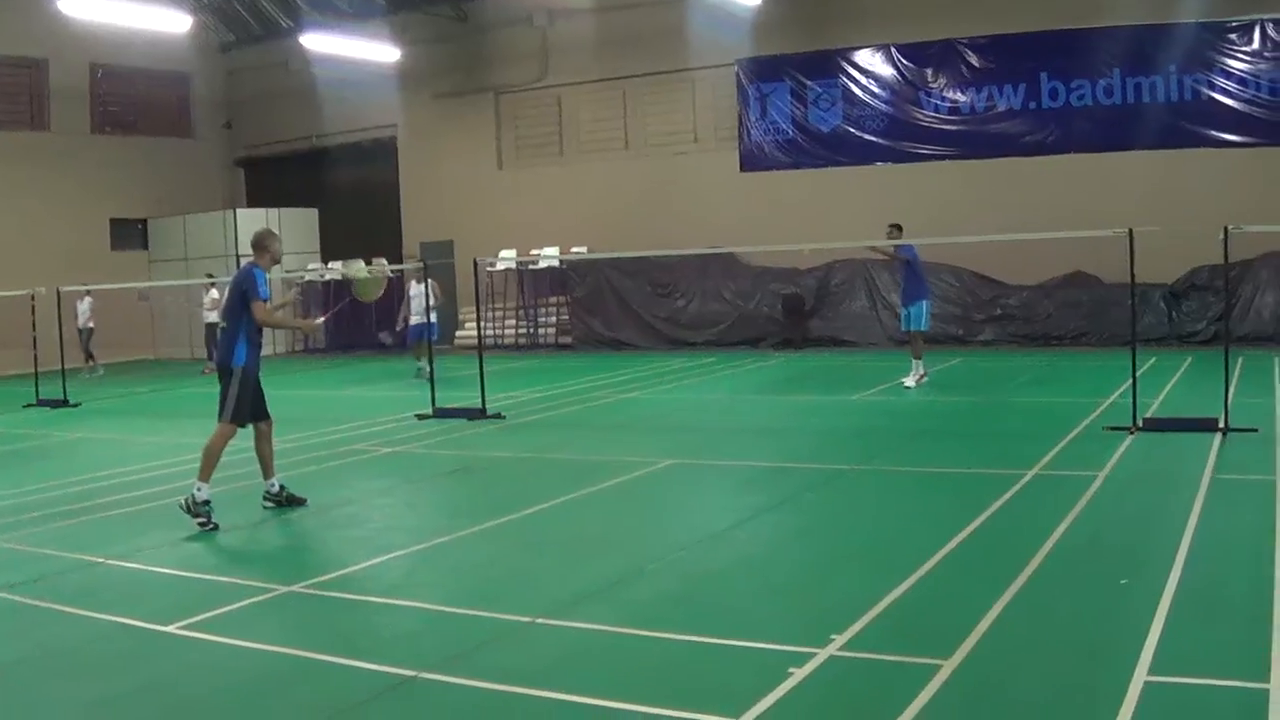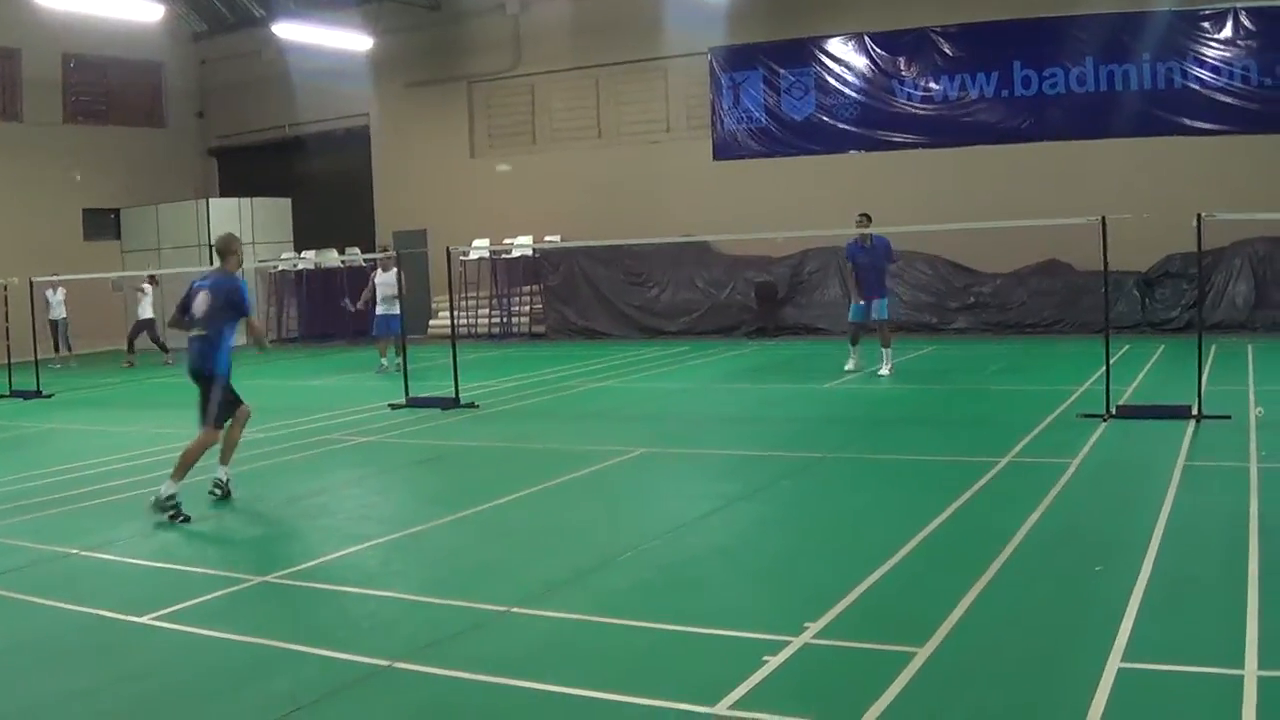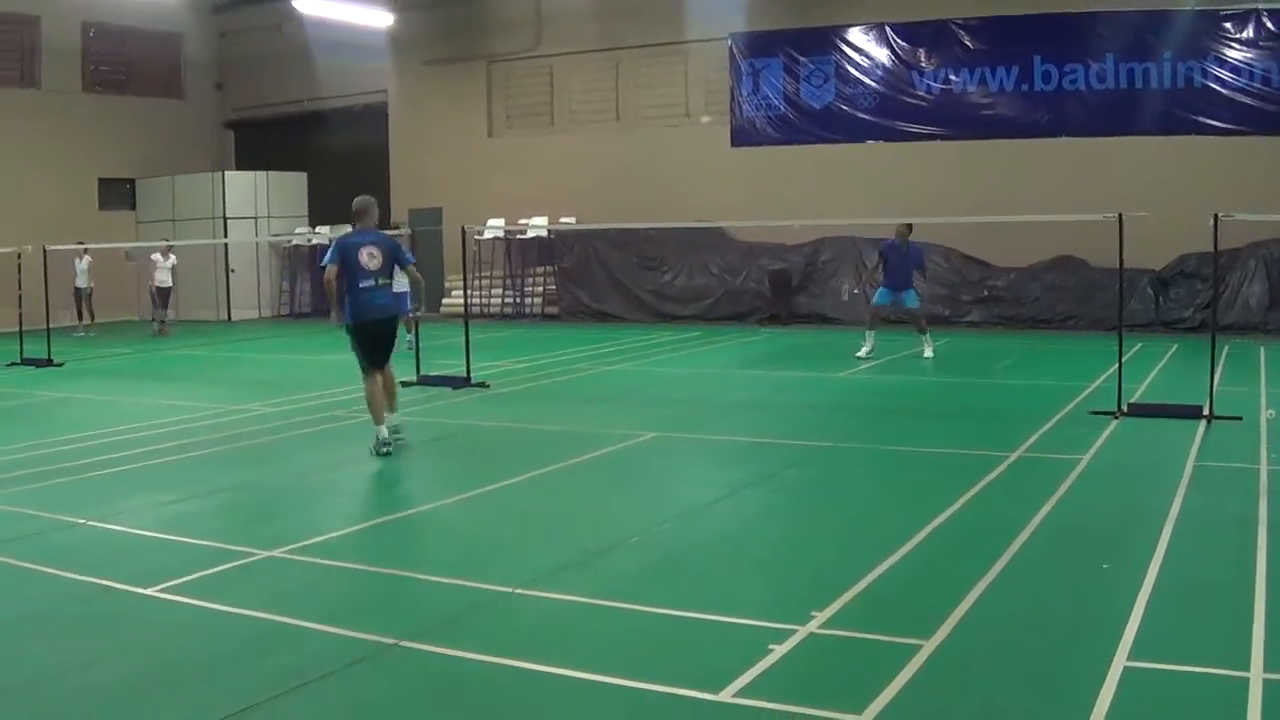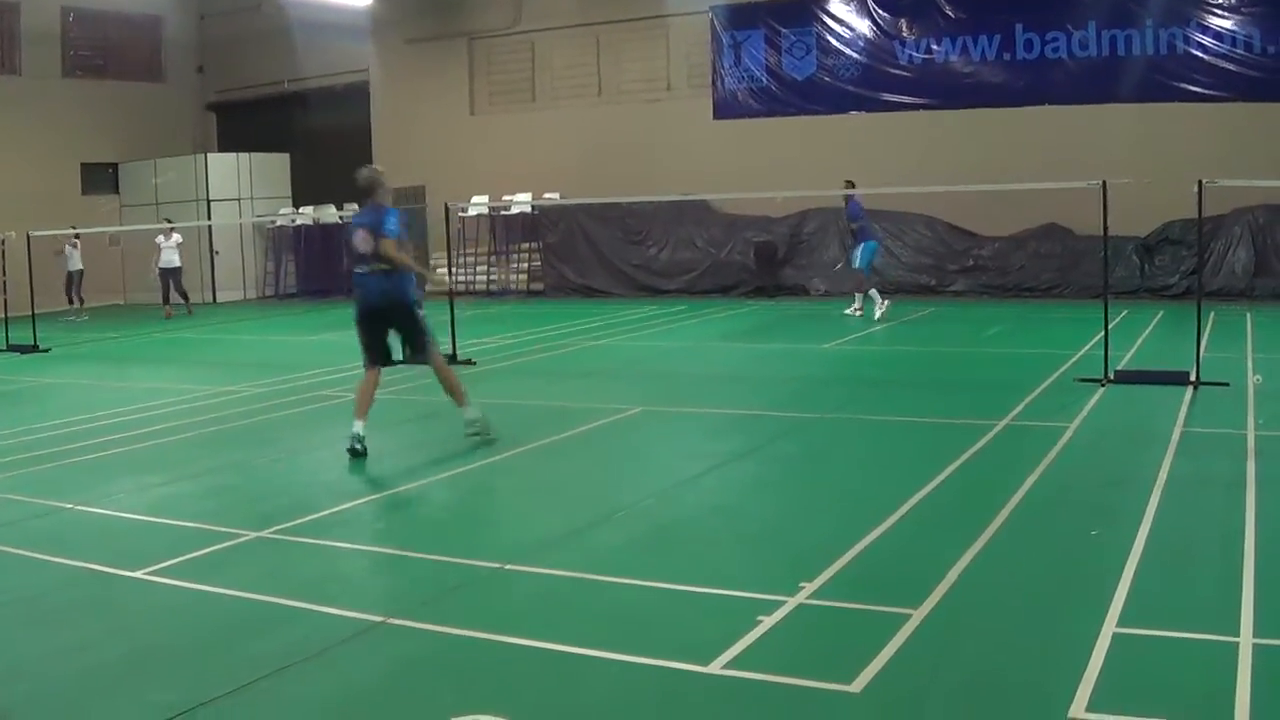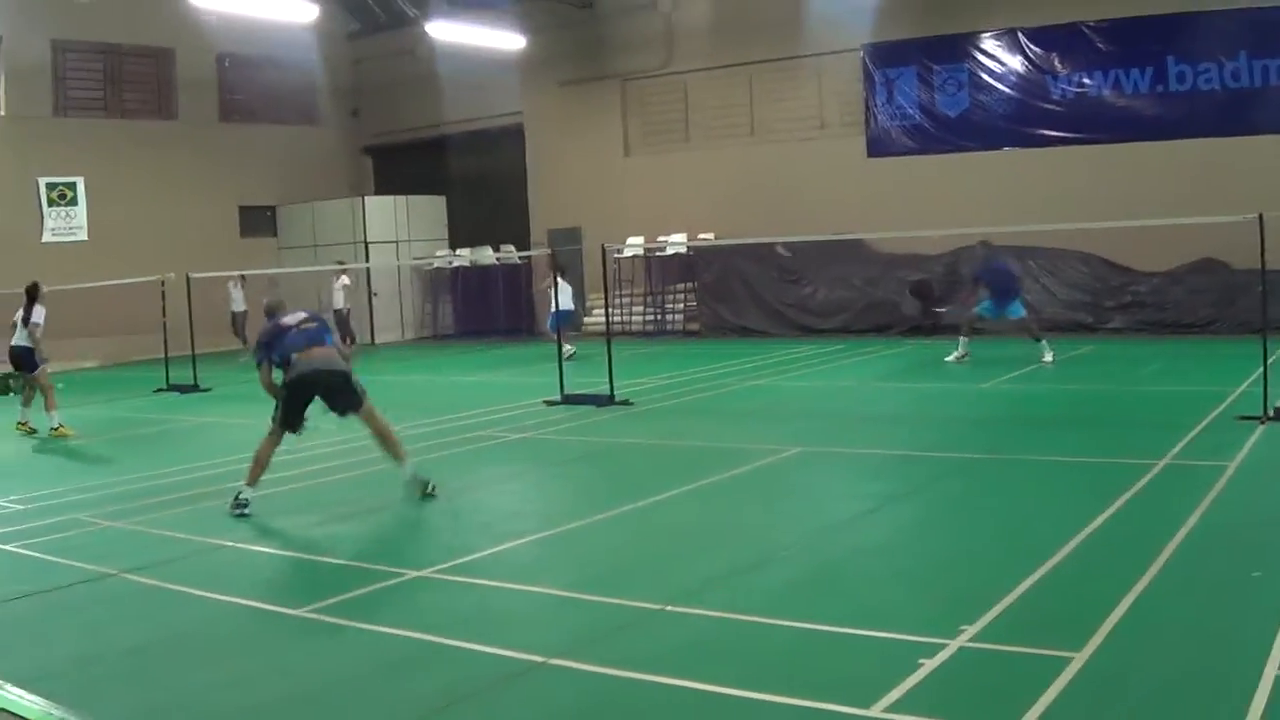
dt=1s
person 1, frame 1
left shoulder: (249, 274)
right shoulder: (254, 274)
right elbow: (261, 317)
left wrist: (282, 304)
right wrist: (300, 324)
left hip: (244, 361)
right hip: (238, 361)
left knee: (263, 424)
right knee: (227, 427)
left ankle: (272, 490)
right ankle: (198, 497)
person 1, frame 2
left shoulder: (200, 283)
right shoulder: (234, 285)
left elbow: (174, 322)
right elbow: (254, 329)
right wrist: (261, 342)
left hip: (204, 363)
right hip: (213, 366)
left knee: (241, 413)
right knee: (211, 435)
left ankle: (221, 478)
right ankle: (166, 495)
person 1, frame 3
left shoulder: (342, 243)
right shoulder: (389, 242)
left elbow: (329, 278)
right elbow: (415, 277)
left wrist: (336, 309)
left hip: (359, 316)
right hip: (389, 312)
left knee: (371, 374)
right knee: (383, 367)
left ankle: (382, 436)
right ankle: (393, 424)
person 1, frame 4
left shoulder: (358, 219)
right shoulder: (386, 214)
right elbow: (389, 250)
right wrist: (418, 270)
left hip: (366, 305)
right hip: (395, 299)
left knee: (372, 370)
right knee: (433, 358)
left ankle: (357, 433)
right ankle: (471, 418)
person 1, frame 5
left shoulder: (265, 335)
right shoulder: (313, 318)
left elbow: (266, 382)
right elbow: (345, 354)
left wrist: (284, 399)
left hip: (299, 374)
right hip: (330, 367)
left knee: (274, 435)
right knee: (370, 416)
left ankle: (244, 495)
right ankle: (411, 475)
